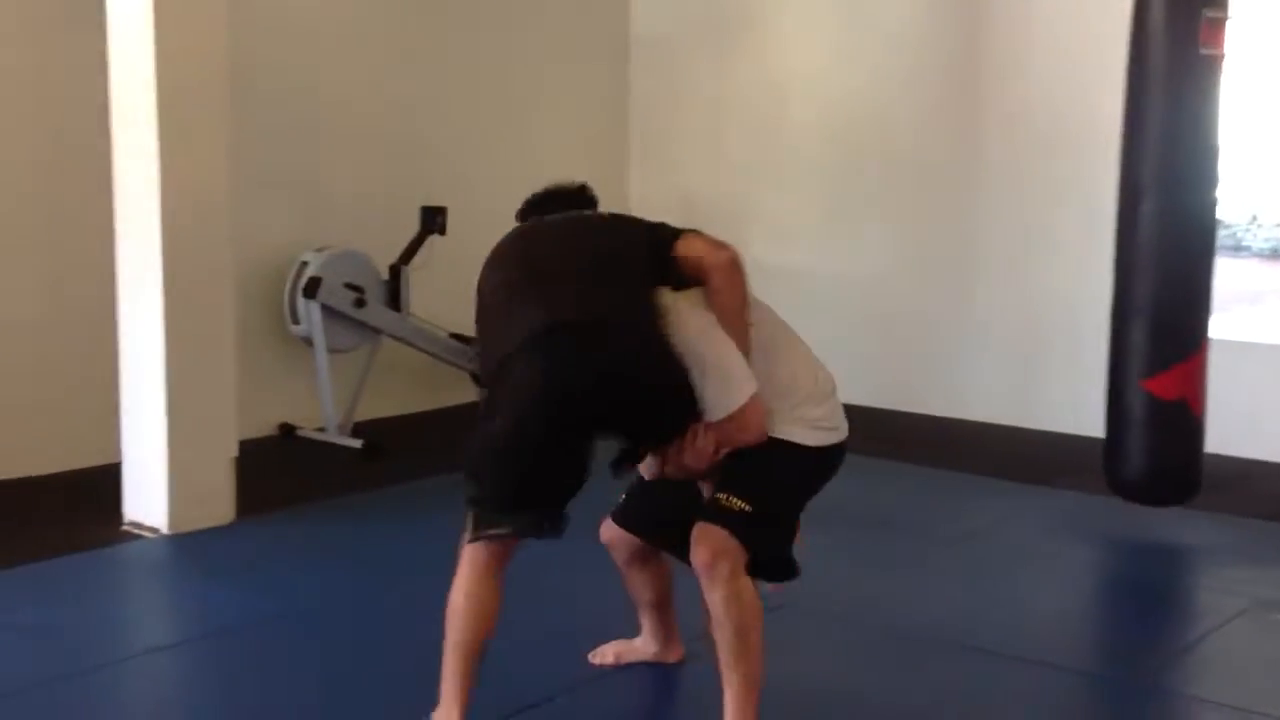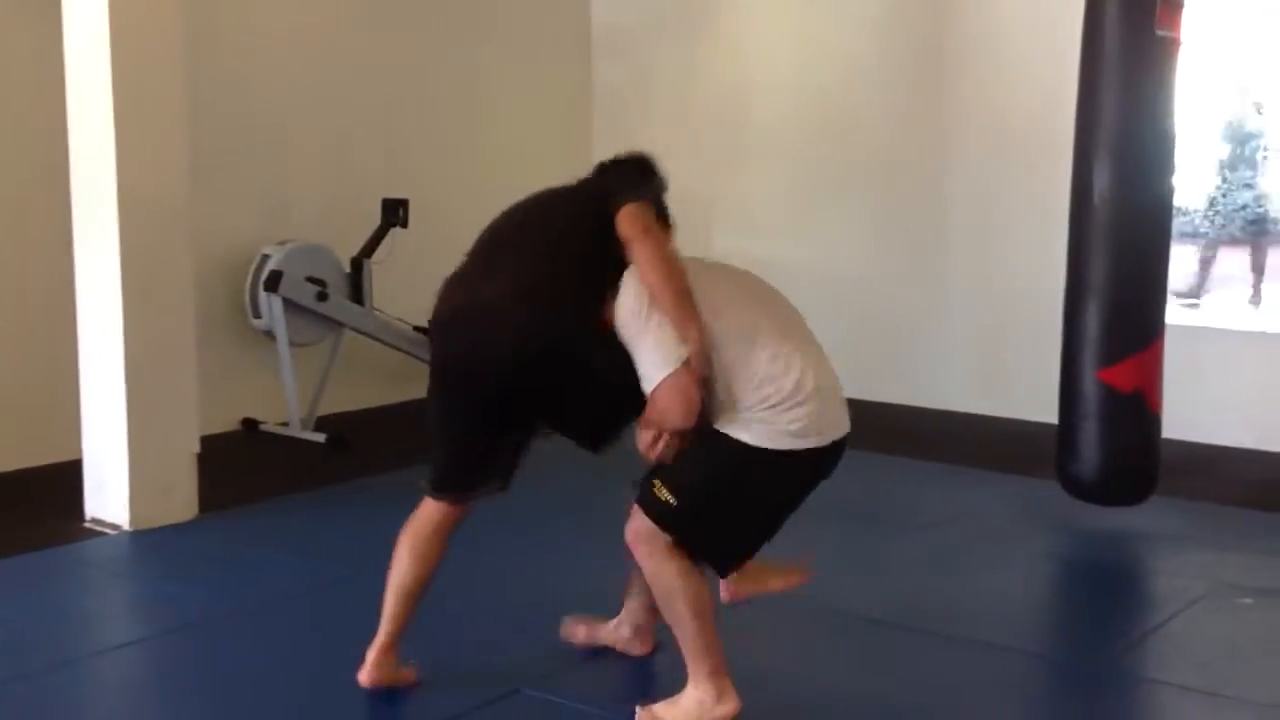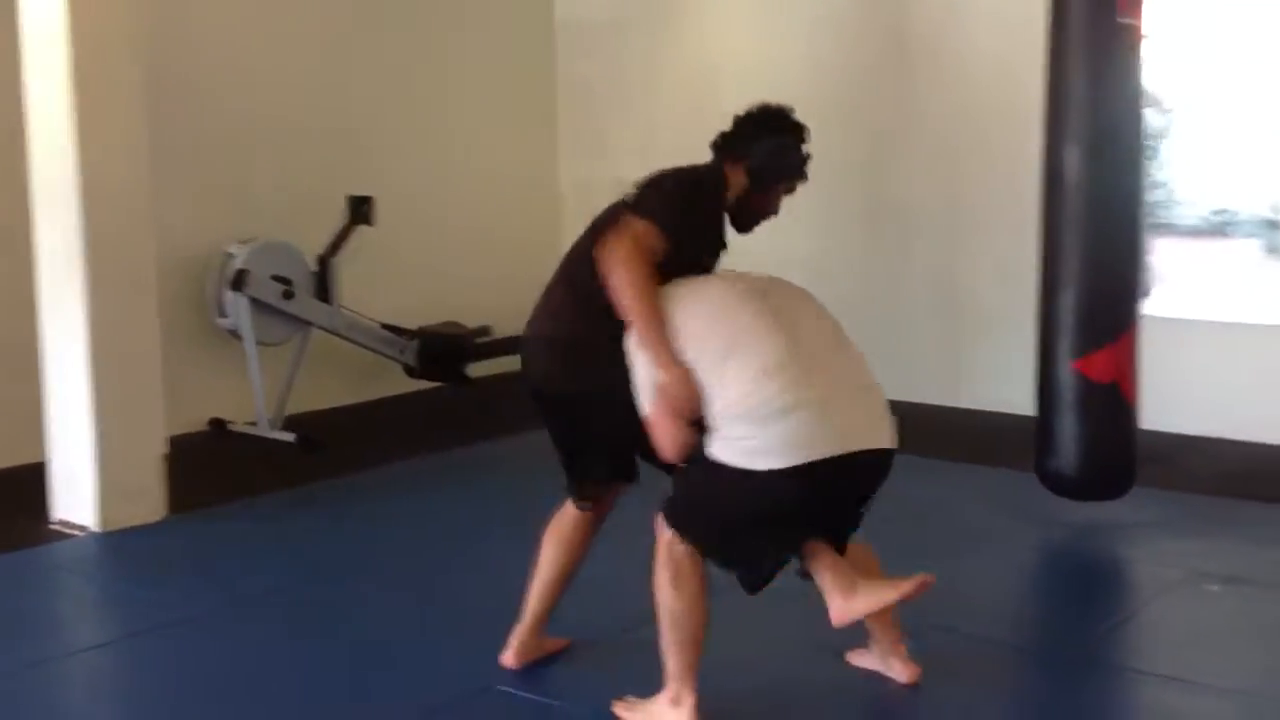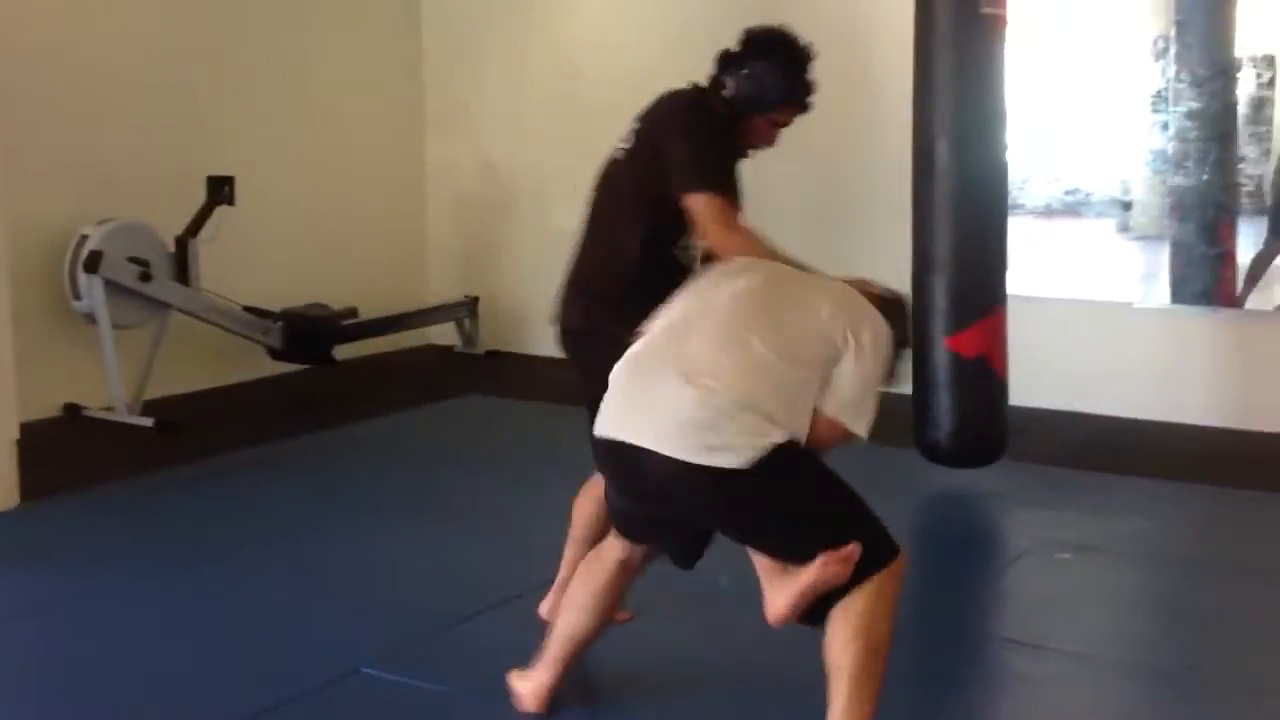
dt=0.5s
person 1, frame 1
left shoulder: (507, 253)
right shoulder: (630, 232)
right elbow: (718, 259)
left hip: (528, 363)
right hip: (624, 346)
left knee: (486, 544)
person 1, frame 2
left shoulder: (548, 210)
right shoulder: (625, 195)
right elbow: (641, 237)
right wrist: (695, 344)
left hip: (462, 329)
right hip: (542, 330)
left knee: (444, 502)
left ankle: (381, 656)
person 1, frame 3
left shoulder: (700, 201)
right shoulder: (694, 195)
right elbow: (621, 258)
right wrist: (669, 364)
left hip: (553, 349)
right hip: (586, 351)
left knee: (590, 497)
left ankle: (523, 640)
person 1, frame 4
left shoulder: (699, 125)
right shoulder: (693, 122)
left elbow: (707, 240)
right elbow: (723, 237)
left hip: (599, 312)
right hip: (619, 317)
left ankle: (566, 594)
person 2, frame 1
left shoulder: (674, 322)
left elbow: (743, 424)
right wrist: (662, 455)
left hip: (799, 430)
right hip: (728, 426)
left knee: (714, 548)
right knee: (622, 532)
right ankle: (658, 639)
person 2, frame 2
left shoulder: (633, 296)
left elbow: (678, 406)
left wrist: (652, 420)
right wrist: (664, 429)
left hip: (781, 430)
right hip: (809, 418)
left knee: (648, 534)
right knee: (656, 517)
right ankle: (633, 626)
person 2, frame 3
right shoulder: (777, 291)
left elbow: (669, 442)
left hip: (768, 448)
right hip: (865, 440)
left knee: (677, 539)
right knee: (823, 534)
right ankle: (891, 652)
person 2, frame 4
left shoulder: (742, 272)
right shoulder: (870, 327)
left elbow: (653, 343)
right elbow: (825, 432)
left hip: (623, 431)
right hip: (725, 444)
left knee: (628, 544)
right knee: (875, 573)
left ankle: (541, 679)
